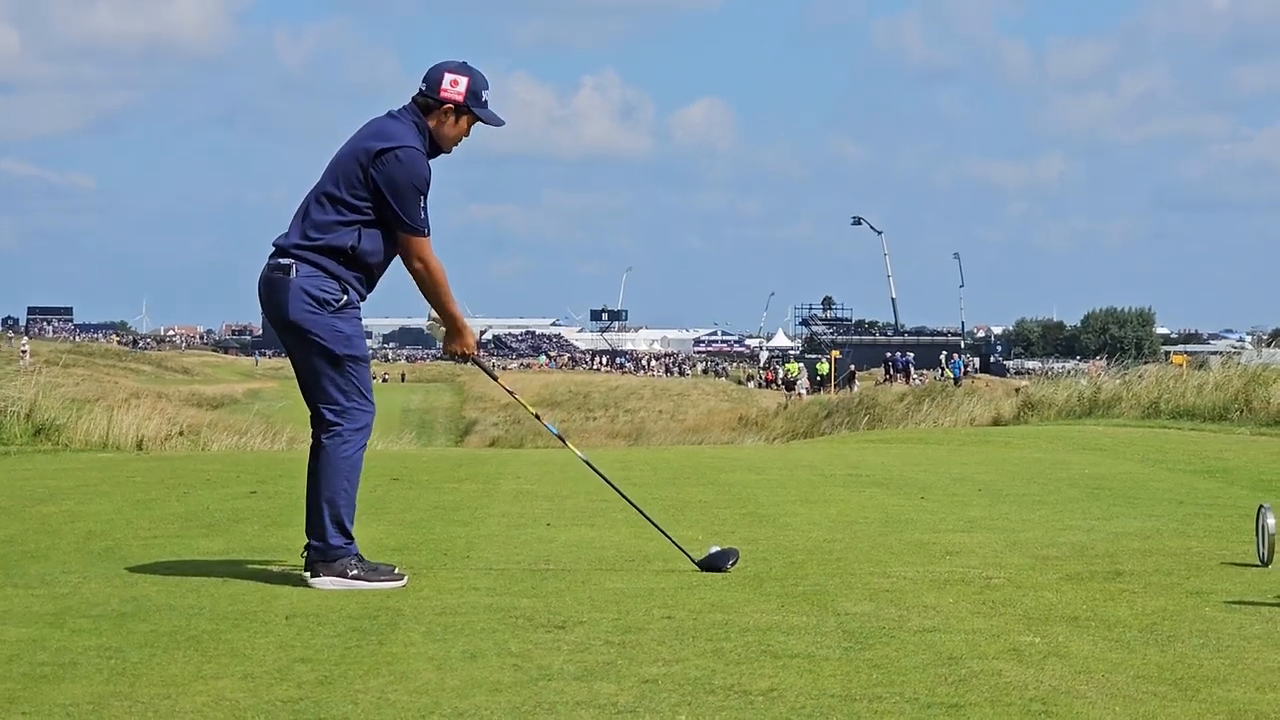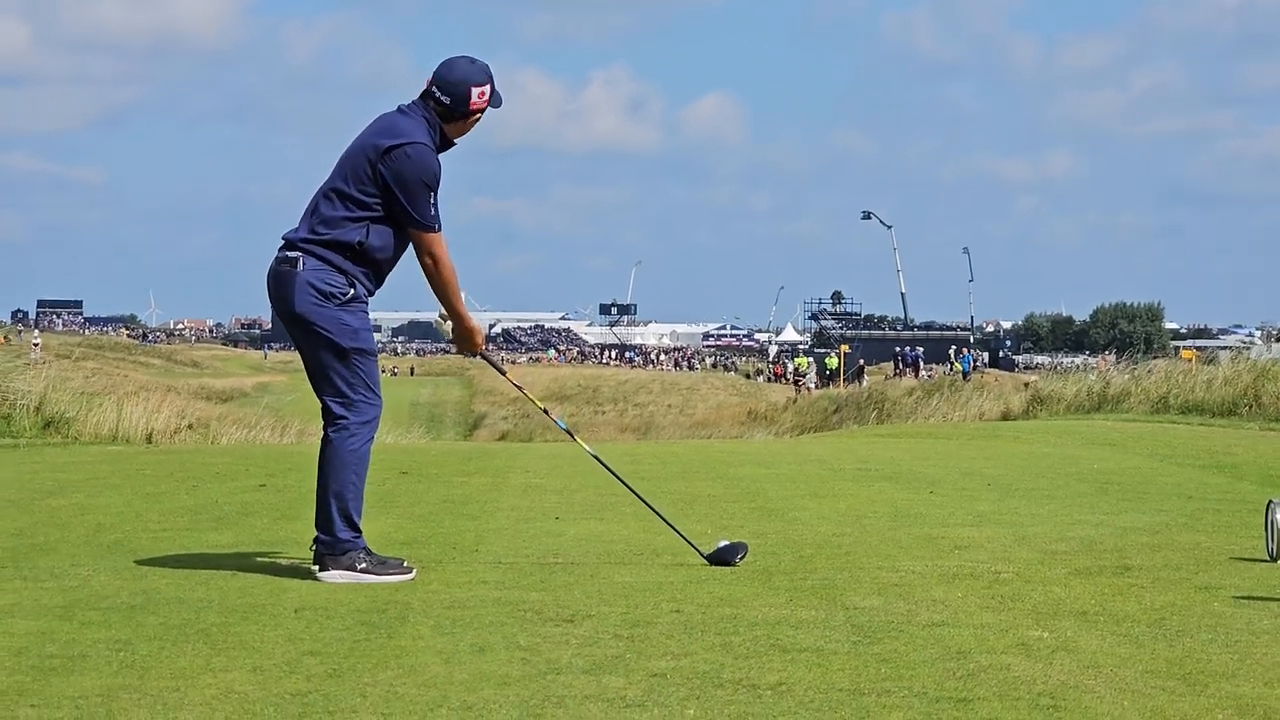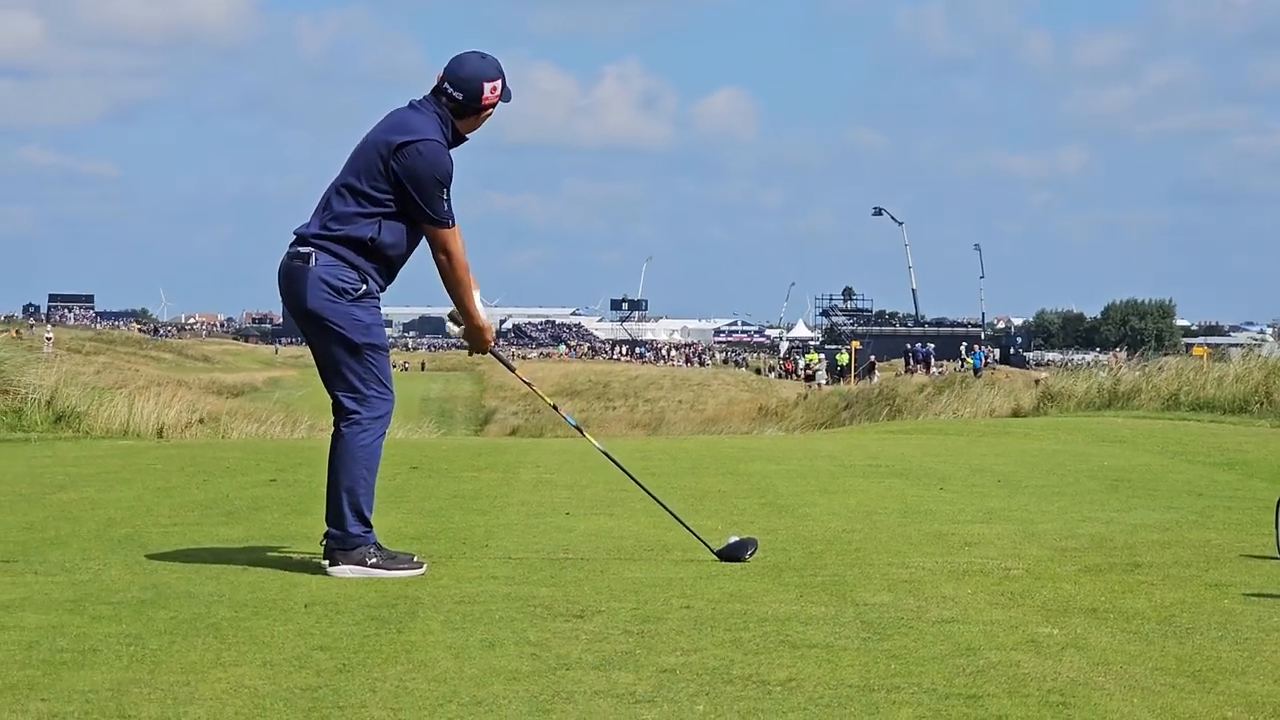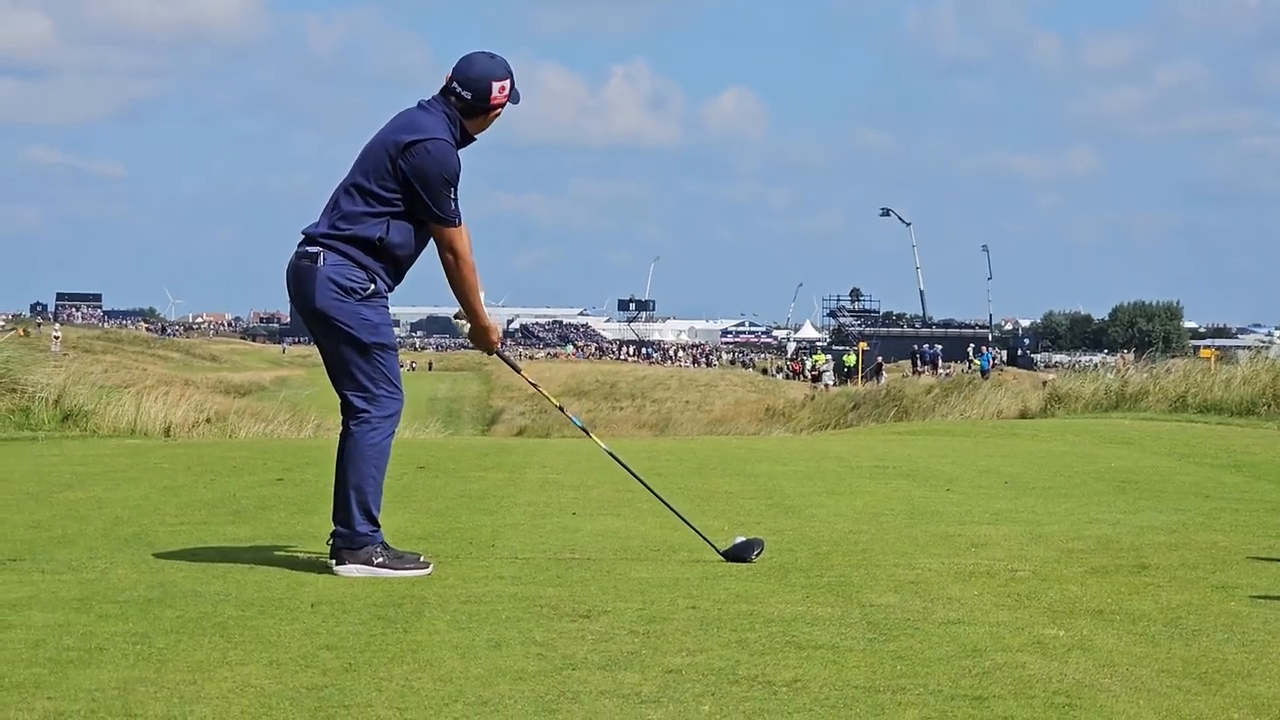
dt=0.3s
person 1, frame 1
left shoulder: (391, 132)
right shoulder: (403, 153)
left elbow: (411, 250)
right elbow: (420, 258)
left wrist: (445, 314)
right wrist: (457, 325)
left hip: (295, 284)
right hip: (317, 289)
left knee: (336, 419)
right knee: (350, 417)
left ankle: (324, 549)
right ankle: (334, 557)
person 1, frame 2
left shoulder: (403, 129)
right shoulder: (412, 151)
left elbow: (429, 237)
right elbow: (432, 254)
left wrist: (456, 308)
right wrist: (464, 323)
left hip: (305, 279)
right hip: (327, 284)
left knee: (347, 411)
right knee: (357, 411)
left ankle: (334, 543)
right ankle: (342, 551)
person 1, frame 3
left shoulder: (414, 123)
right shoulder: (424, 147)
left elbow: (446, 233)
right elbow: (446, 250)
left wrist: (473, 300)
right wrist: (474, 323)
left hip: (315, 275)
right hip: (338, 280)
left knee: (358, 407)
right knee: (369, 406)
left ankle: (345, 537)
right ankle: (352, 546)
person 1, frame 4
left shoulder: (424, 124)
right shoulder: (432, 147)
left elbow: (454, 228)
right elbow: (453, 249)
left wrist: (476, 304)
right wrist: (481, 323)
left hip: (324, 274)
right hip: (346, 279)
left knee: (367, 407)
right knee: (378, 405)
left ankle: (351, 536)
right ankle: (358, 545)
